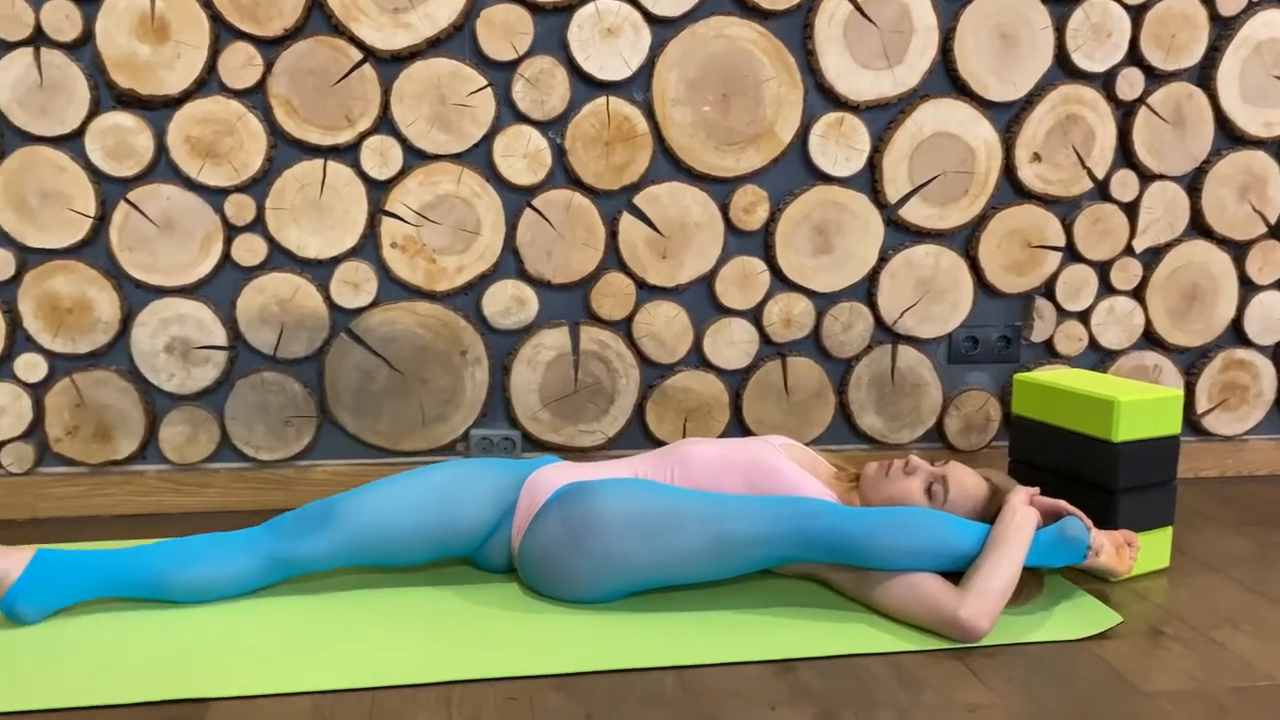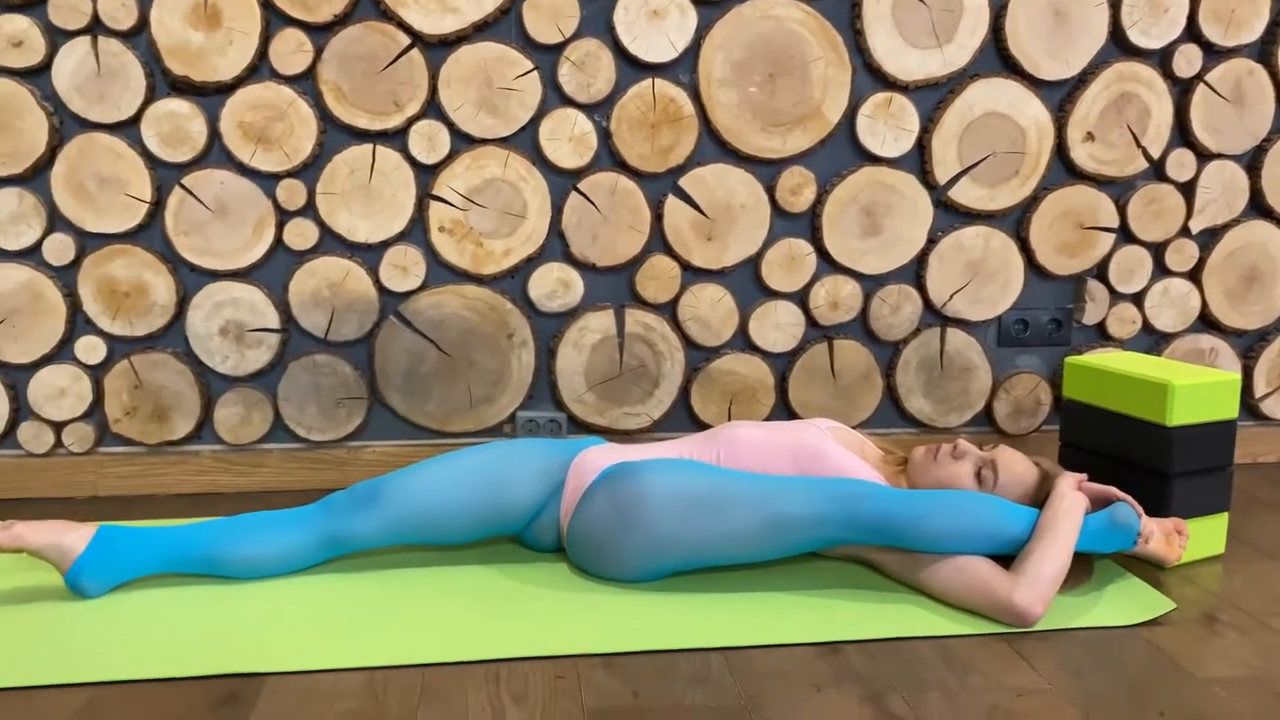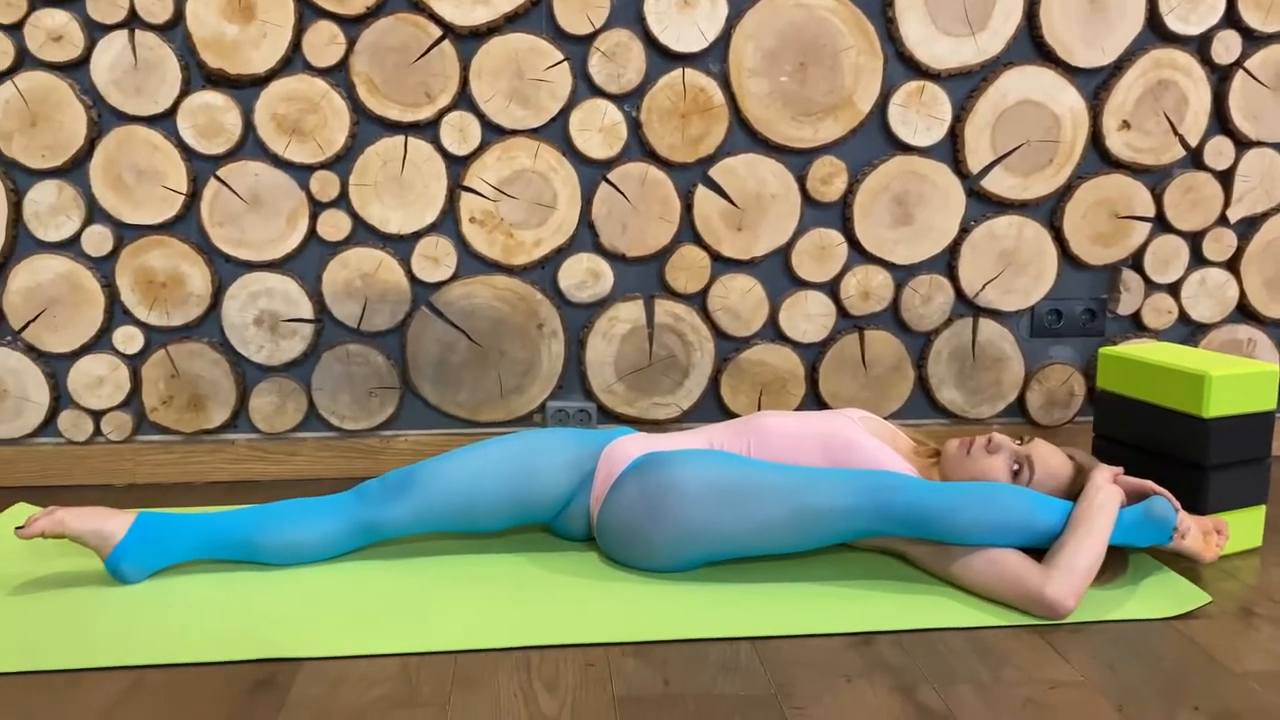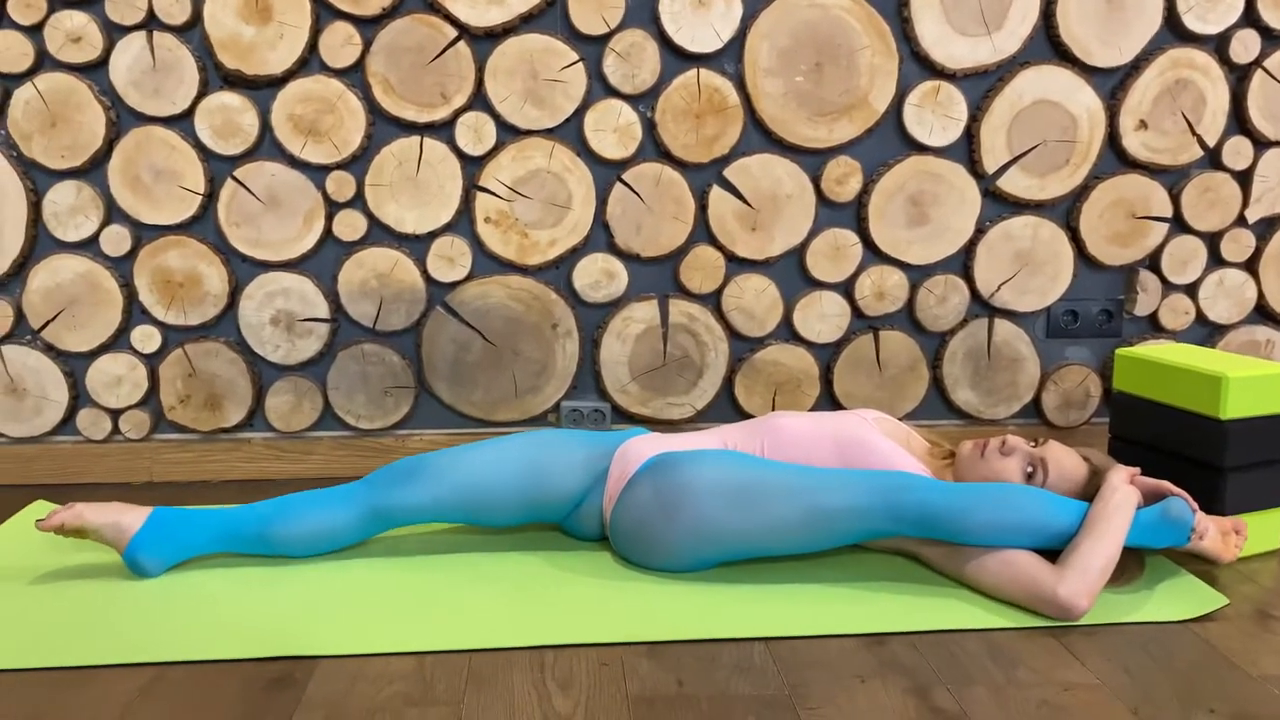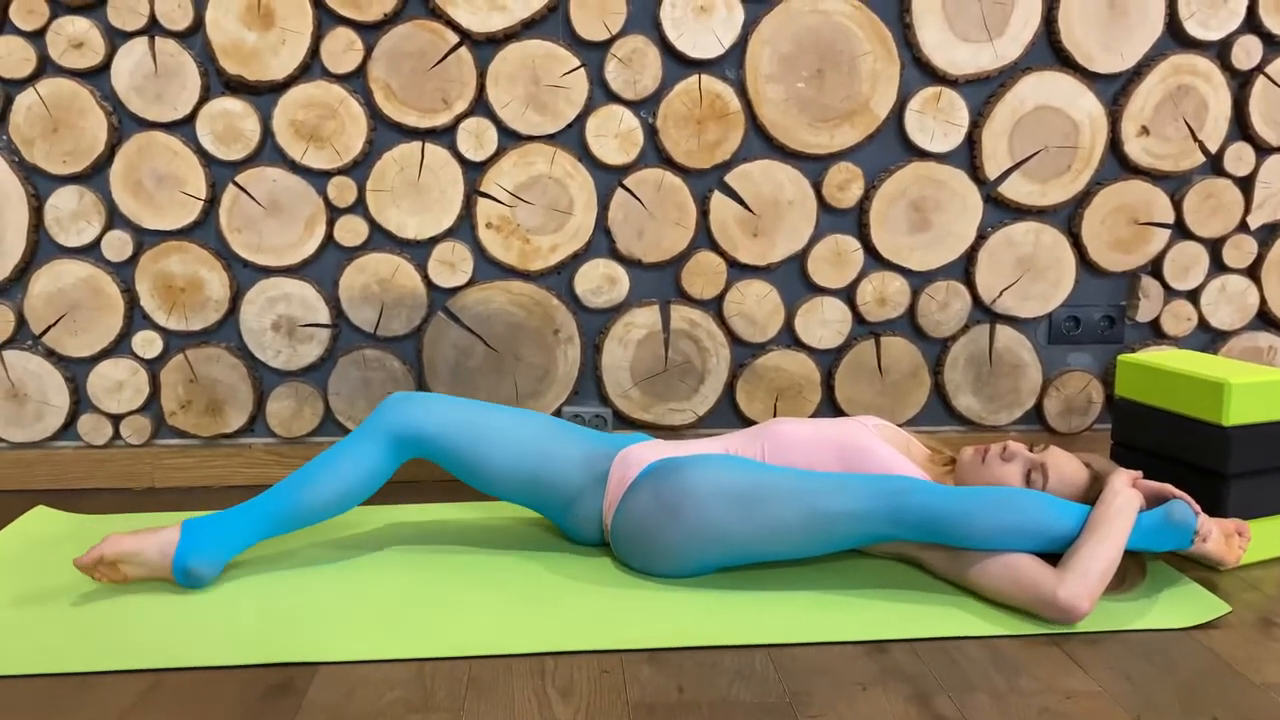
dt=0.4s
person 1, frame 1
left shoulder: (853, 538)
right shoulder: (811, 465)
left elbow: (968, 613)
left wrist: (1022, 525)
left hip: (575, 543)
right hip: (530, 489)
right knee: (295, 538)
person 1, frame 2
left shoulder: (900, 521)
right shoulder: (860, 448)
left elbow: (1021, 599)
left wrist: (1066, 513)
left hip: (624, 522)
right hip: (579, 469)
right knee: (347, 517)
right ankle: (112, 551)
person 1, frame 3
left shoulder: (930, 511)
right shoulder: (896, 437)
left elbow: (1050, 587)
left wrist: (1101, 503)
left hip: (654, 507)
right hip: (608, 460)
right knee: (381, 502)
right ankle: (149, 537)
person 1, frame 4
left shoulder: (946, 513)
right shoulder: (907, 439)
left elbow: (1068, 592)
left wrist: (1120, 504)
left hip: (665, 510)
right hip: (623, 460)
right knee: (392, 488)
right ankle: (164, 531)
person 1, frame 5
left shoulder: (944, 515)
right shoulder: (911, 451)
left elbow: (1066, 595)
left wrist: (1126, 511)
left hip: (668, 512)
right hip: (625, 468)
right knee: (404, 415)
right ankle: (205, 543)
